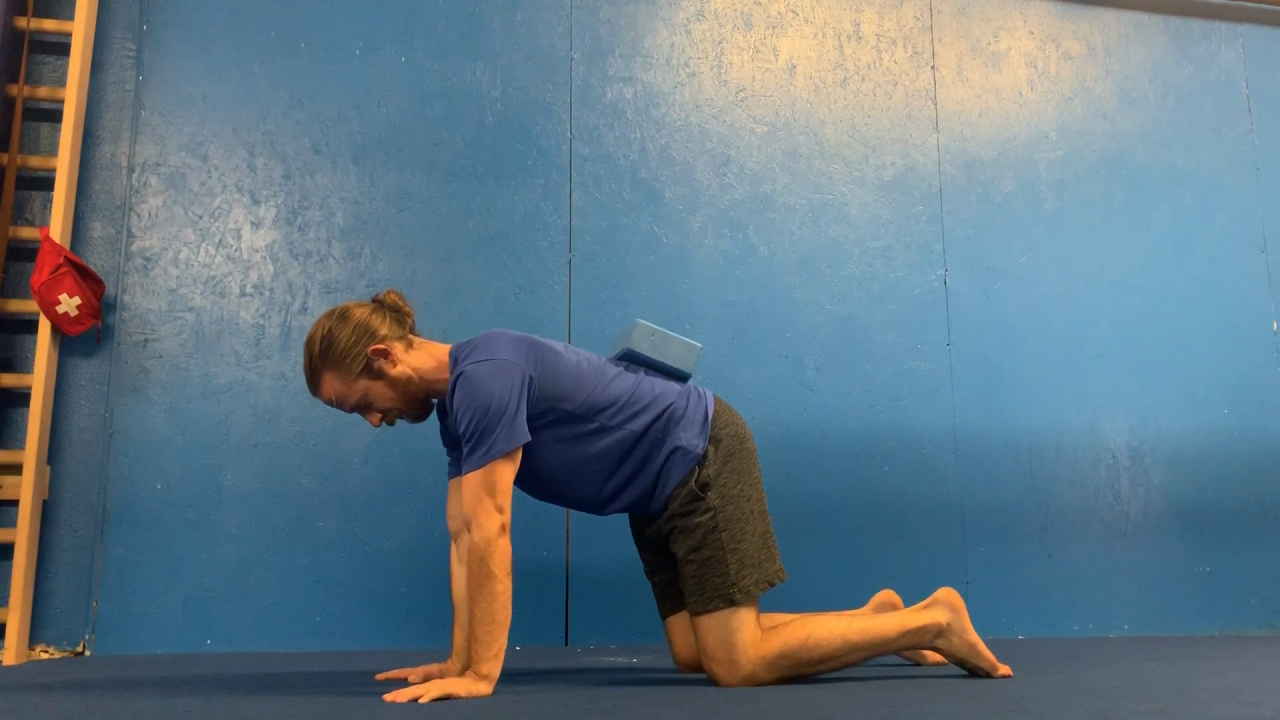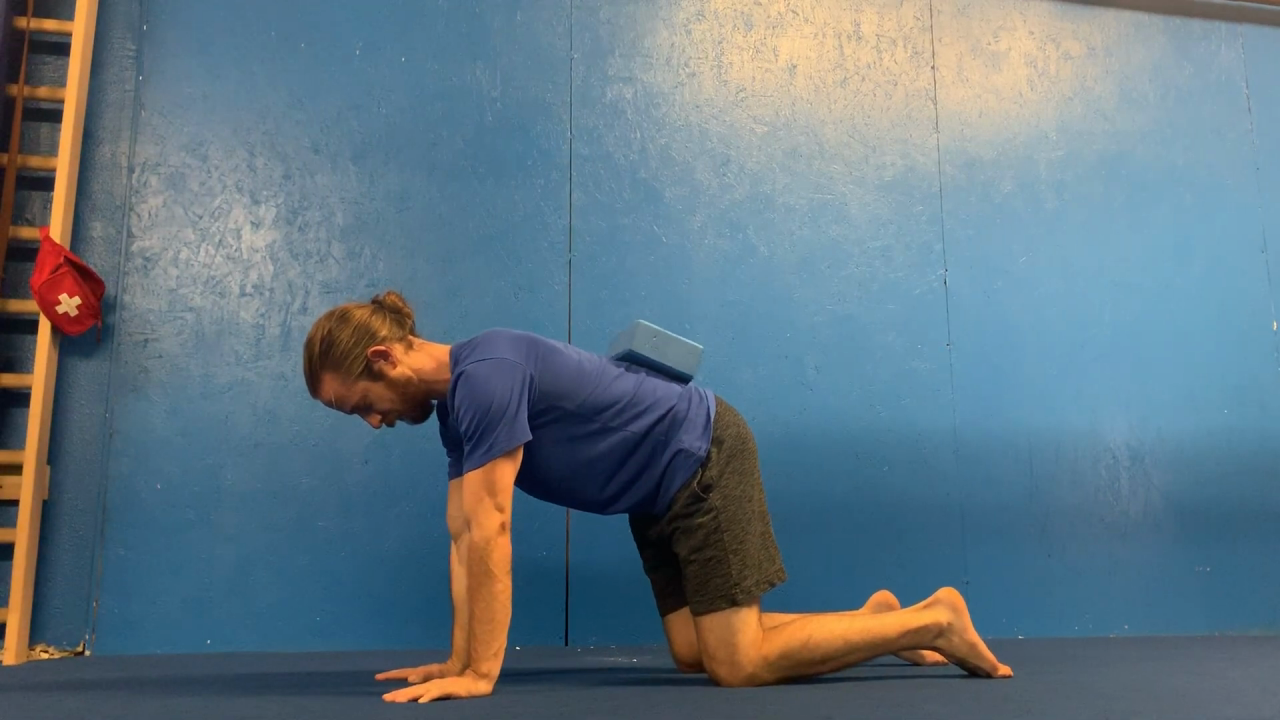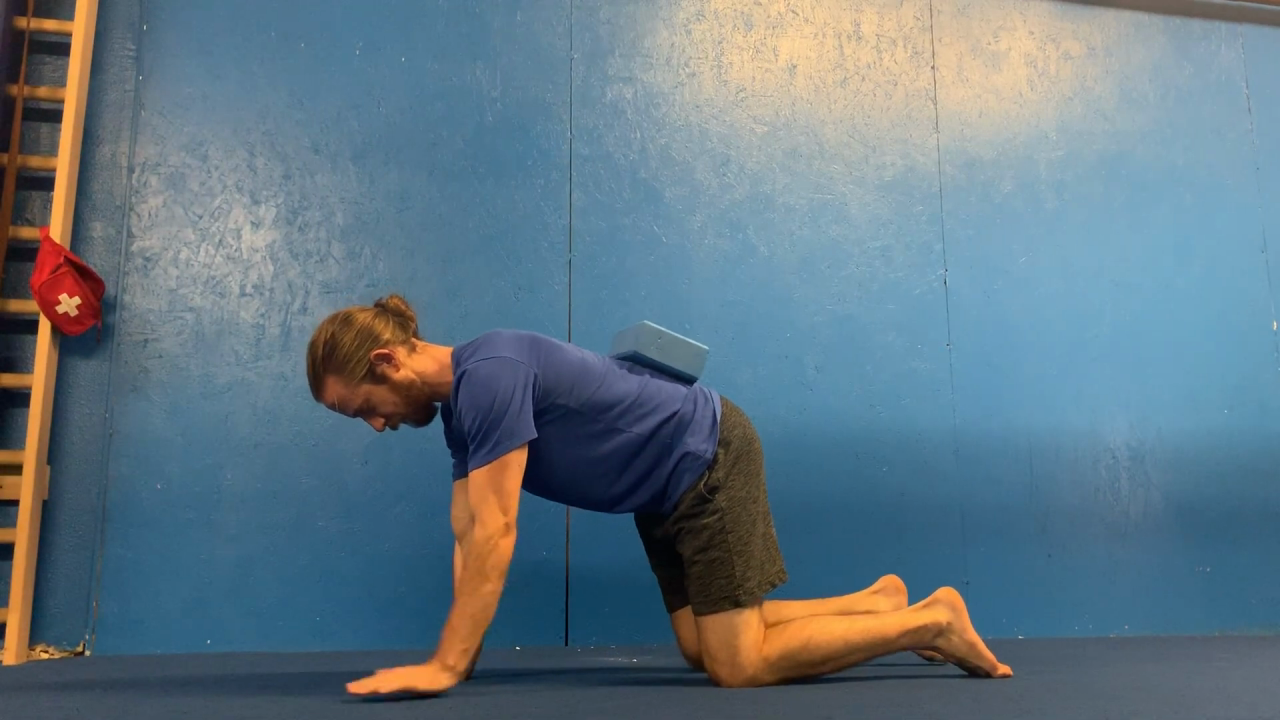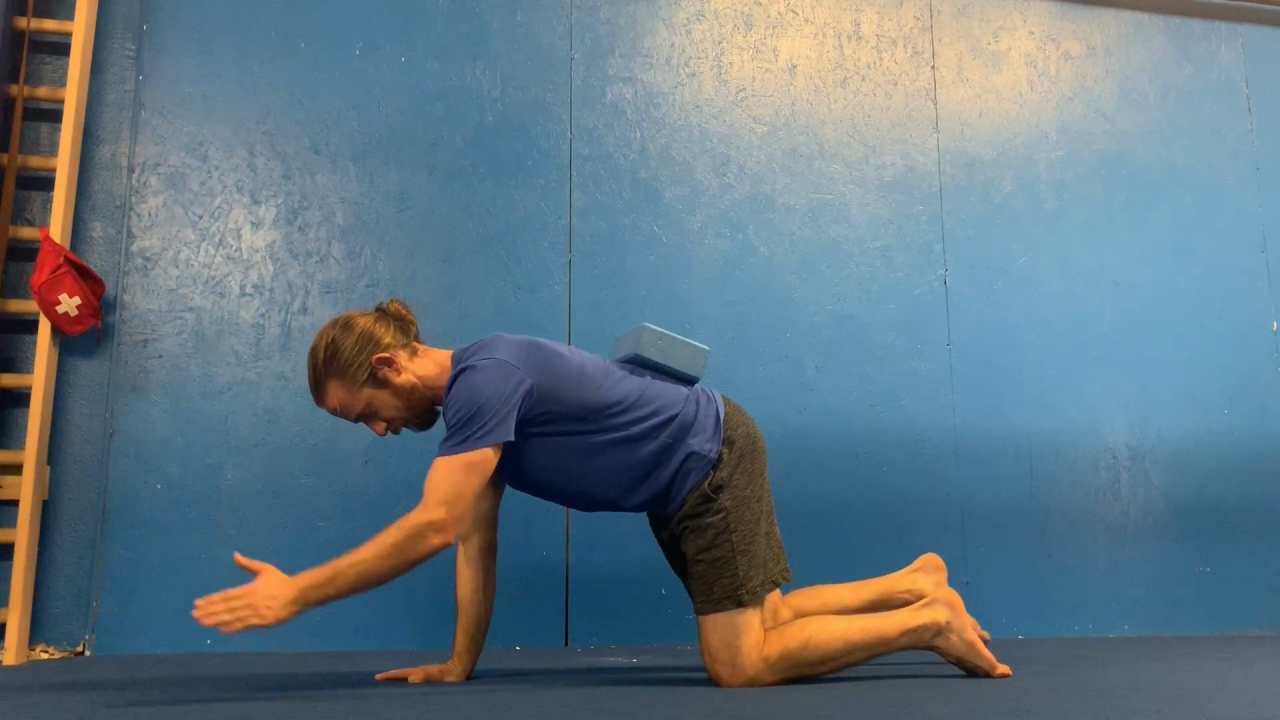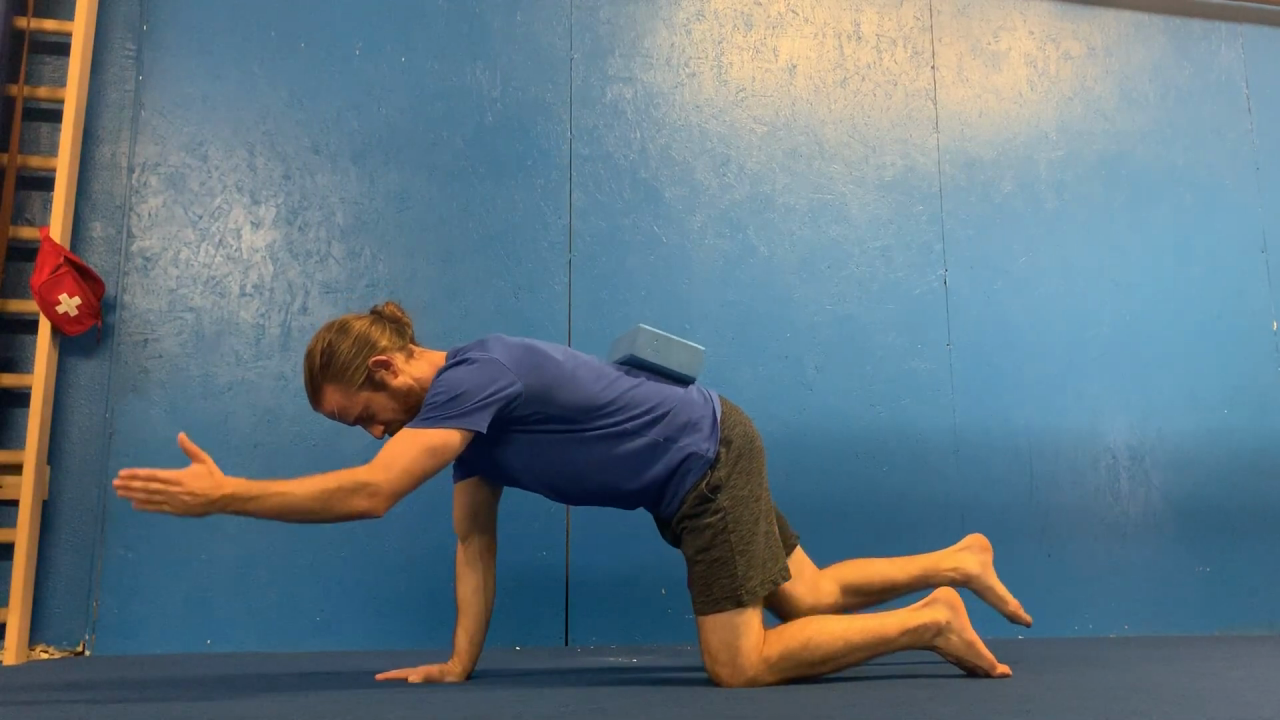
dt=0.4s
person 1, frame 1
left shoulder: (483, 376)
right shoulder: (455, 403)
left elbow: (489, 534)
right elbow: (463, 537)
left wrist: (482, 673)
right wrist: (458, 659)
left hip: (701, 459)
right hip: (665, 485)
left knee: (738, 664)
right knee: (694, 653)
left ankle: (932, 619)
right ankle: (874, 618)
person 1, frame 2
left shoulder: (483, 374)
right shoulder: (455, 404)
left elbow: (490, 533)
right elbow: (463, 540)
left wrist: (482, 671)
right wrist: (458, 660)
left hip: (702, 459)
right hip: (664, 488)
left knee: (738, 665)
right knee: (694, 654)
left ankle: (932, 620)
right ankle: (871, 620)
person 1, frame 3
left shoulder: (488, 374)
right shoulder: (457, 407)
left elbow: (494, 534)
right elbow: (467, 538)
left wrist: (448, 664)
right wrist: (450, 657)
left hip: (707, 460)
right hip: (670, 488)
left knee: (739, 665)
right knee: (704, 648)
left ankle: (931, 619)
right ankle: (875, 604)
person 1, frame 4
left shoulder: (485, 378)
right shoulder: (472, 402)
left elbow: (432, 526)
right elbow: (474, 543)
left wrist: (295, 593)
right wrist: (459, 662)
left hip: (713, 459)
right hip: (681, 479)
left knee: (742, 664)
right knee: (763, 622)
left ankle: (930, 621)
right ankle: (911, 583)
person 1, frame 5
left shoulder: (472, 377)
right shoulder: (466, 404)
left elbow: (369, 493)
right elbow: (475, 543)
left wrist: (224, 495)
right wrist: (461, 662)
left hip: (710, 459)
right hip: (697, 468)
left knee: (740, 663)
right knee: (807, 600)
left ankle: (929, 621)
right ankle: (955, 563)
